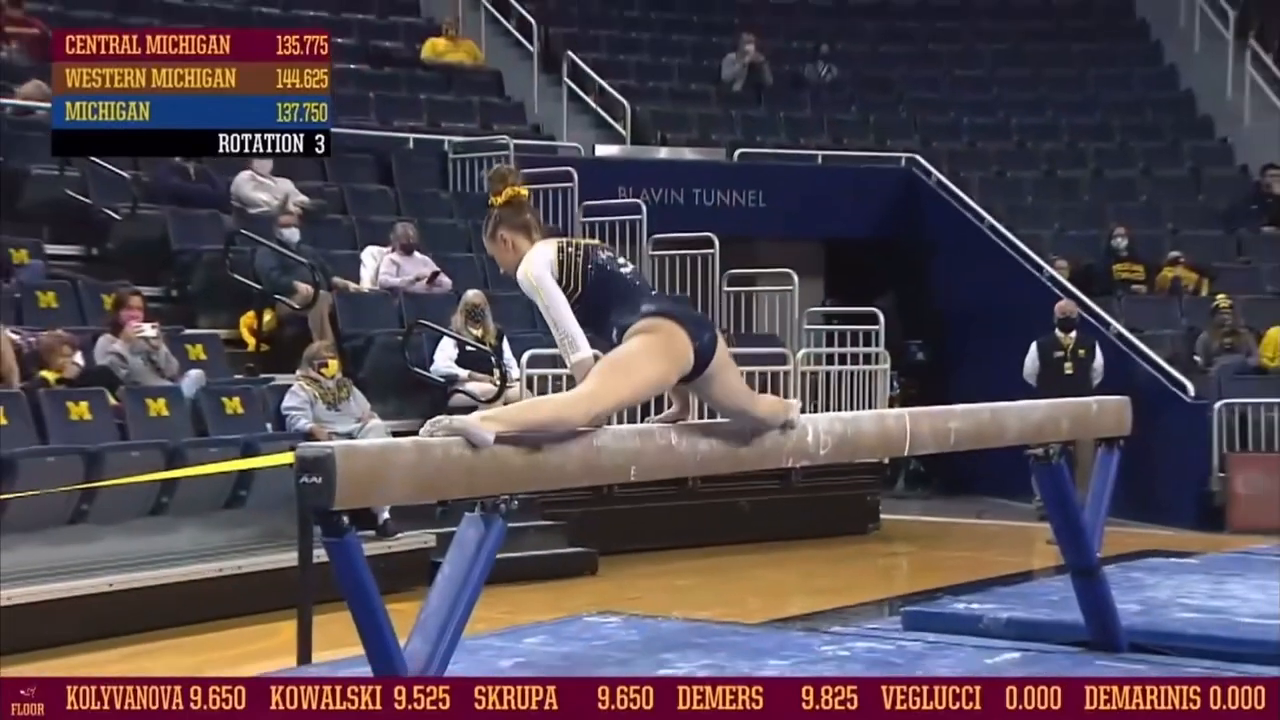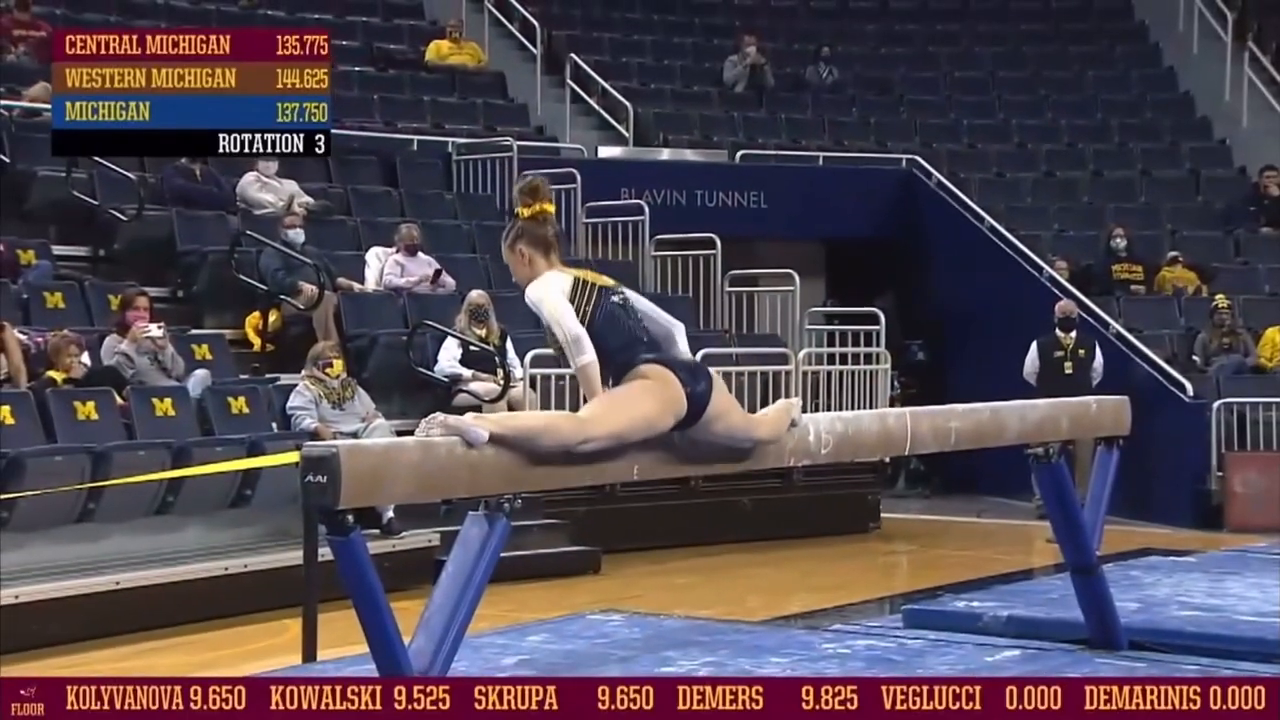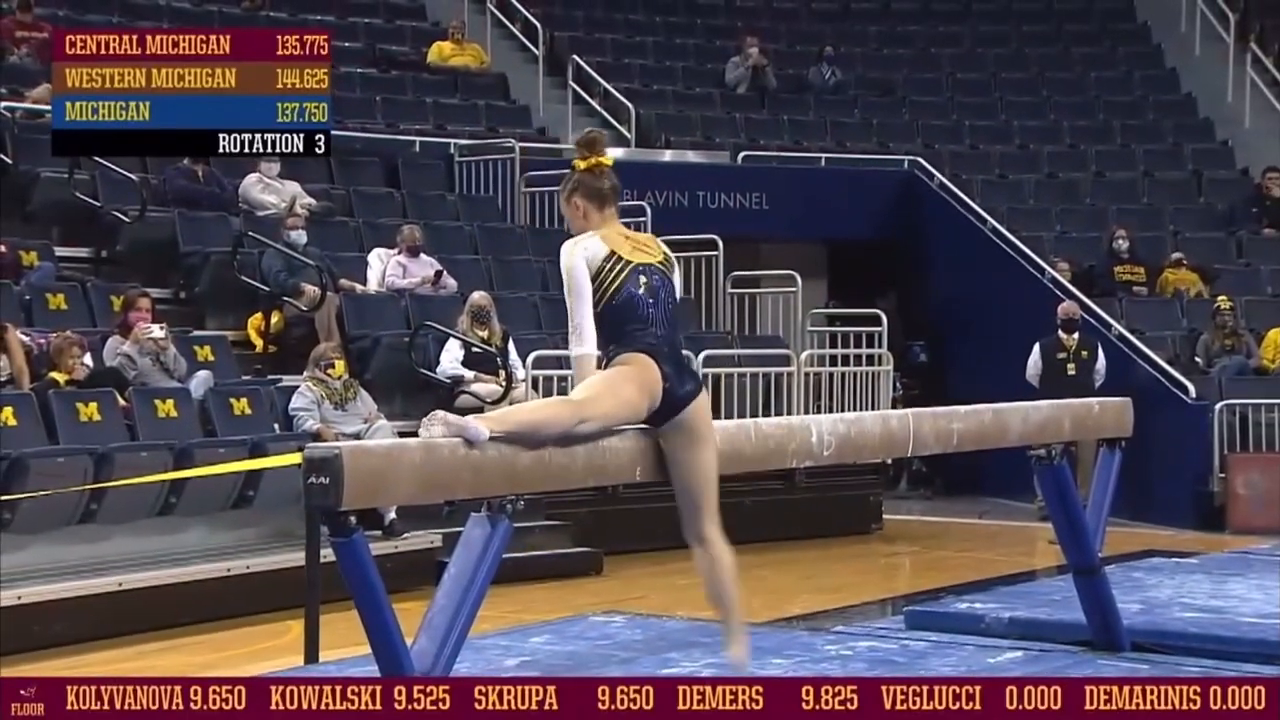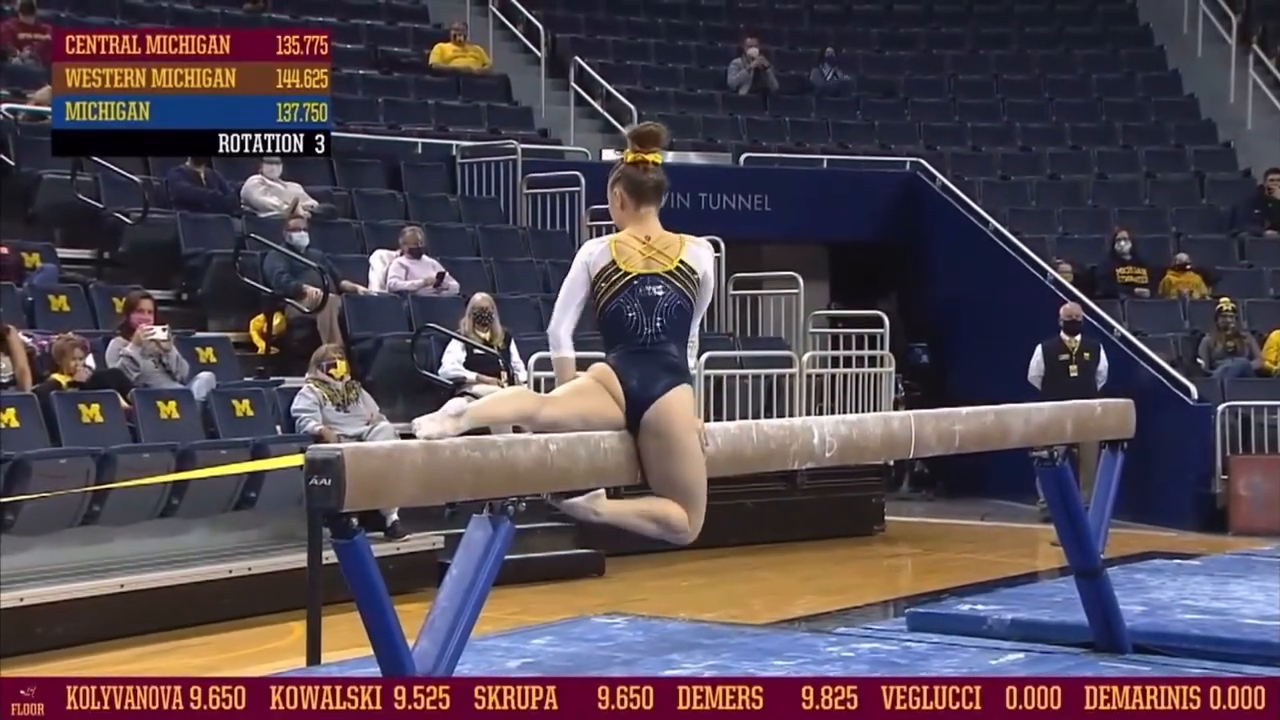
dt=0.5s
person 1, frame 1
left shoulder: (532, 263)
right shoulder: (586, 252)
left elbow: (572, 342)
left wrist: (596, 396)
right wrist: (680, 399)
left hip: (662, 342)
right hip: (694, 330)
left ankle: (481, 424)
person 1, frame 2
left shoulder: (540, 288)
right shoulder: (602, 282)
left elbow: (579, 345)
right elbow: (675, 328)
left wrist: (598, 405)
left hip: (658, 386)
right hip: (694, 382)
left ankle: (475, 424)
person 1, frame 3
left shoulder: (578, 249)
right shoulder: (660, 250)
left elbow: (584, 339)
left wrist: (584, 396)
left hip: (638, 371)
right hip: (686, 382)
right knee: (705, 528)
left ankle: (477, 423)
right ankle: (736, 640)
person 1, frame 4
left shoulder: (596, 252)
right shoulder: (700, 253)
left elbow: (560, 333)
left wrist: (569, 399)
left hip: (615, 384)
right hip: (670, 391)
right knee: (685, 522)
left ankle: (463, 417)
right ankle: (596, 506)
person 2, frame 1
left shoulder: (1090, 344)
right shoulder: (1040, 345)
left elbow: (1097, 373)
right elbow: (1029, 374)
left wrist: (1084, 389)
right wrist: (1046, 390)
left knee: (1083, 459)
right ankle: (1043, 502)
person 2, frame 2
left shoulder: (1090, 344)
right shoulder: (1041, 345)
left elbow: (1097, 372)
right elbow: (1029, 373)
left wrist: (1084, 389)
right wrist: (1046, 389)
left knee: (1083, 457)
right ankle: (1043, 501)
person 2, frame 3
left shoulder: (1093, 346)
right shoulder: (1043, 346)
left elbow: (1099, 374)
right elbow: (1032, 375)
left wrist: (1086, 390)
right wrist: (1049, 391)
left knee: (1085, 459)
right ankle: (1045, 502)
person 2, frame 4
left shoulder: (1095, 348)
right shoulder: (1046, 348)
left elbow: (1102, 376)
right elbow: (1034, 377)
left wrist: (1088, 393)
right wrist: (1051, 393)
left knee: (1088, 461)
left ankle: (1086, 504)
right ankle: (1047, 504)
person 3, frame 1
left shoulder: (347, 386)
right shoulder: (301, 390)
left elbow: (367, 411)
right elbow: (295, 419)
left wrist: (369, 417)
right wrist: (313, 429)
left hip: (359, 433)
right hip: (331, 439)
person 3, frame 2
left shoulder: (352, 386)
right shoulder: (306, 390)
left elbow: (372, 410)
right elbow: (300, 418)
left wrist: (374, 416)
right wrist: (318, 428)
left hip: (364, 433)
right hip: (335, 438)
left knee: (381, 427)
person 3, frame 3
left shoulder: (353, 387)
right shoulder: (308, 391)
left elbow: (375, 412)
right elbow: (303, 420)
left wrist: (376, 417)
right wrist: (321, 429)
left hip: (366, 434)
right hip: (337, 439)
left knee: (383, 428)
person 3, frame 4
left shoulder: (356, 389)
right shoulder: (310, 392)
left elbow: (377, 414)
right elbow: (304, 421)
left wrist: (378, 419)
right wrist: (322, 431)
left hip: (369, 436)
right hip: (340, 441)
left knee: (386, 430)
